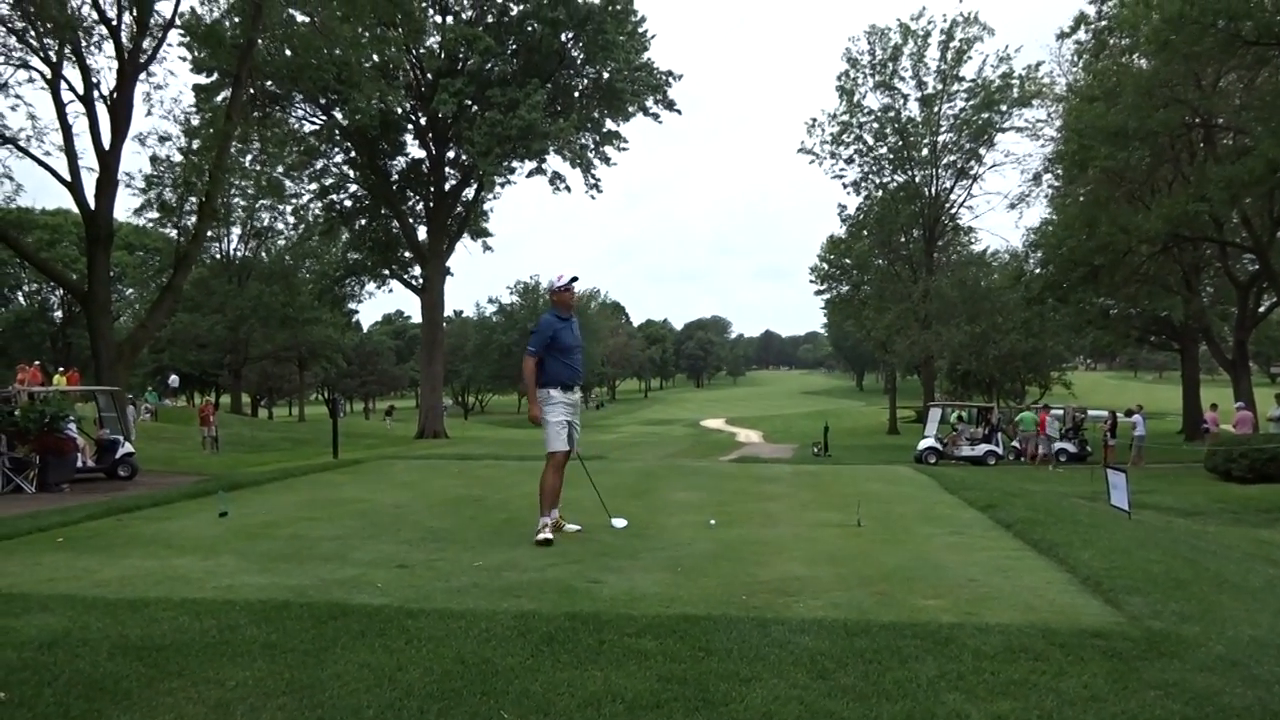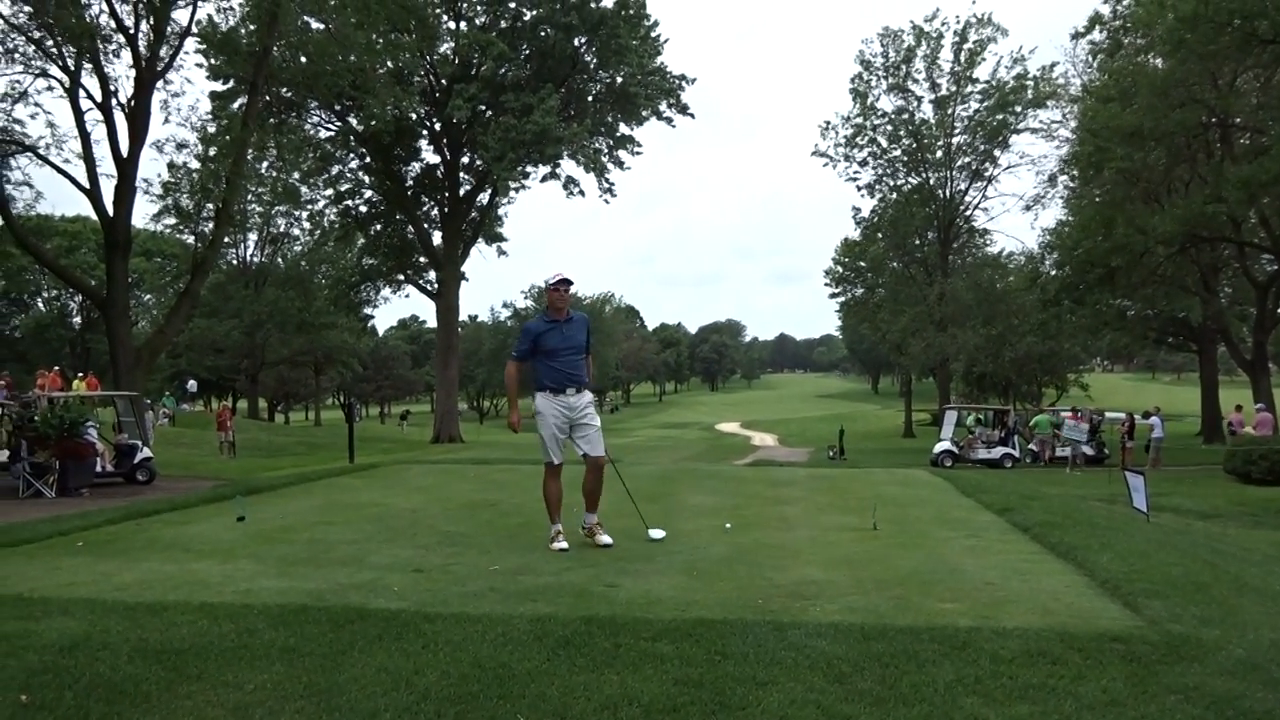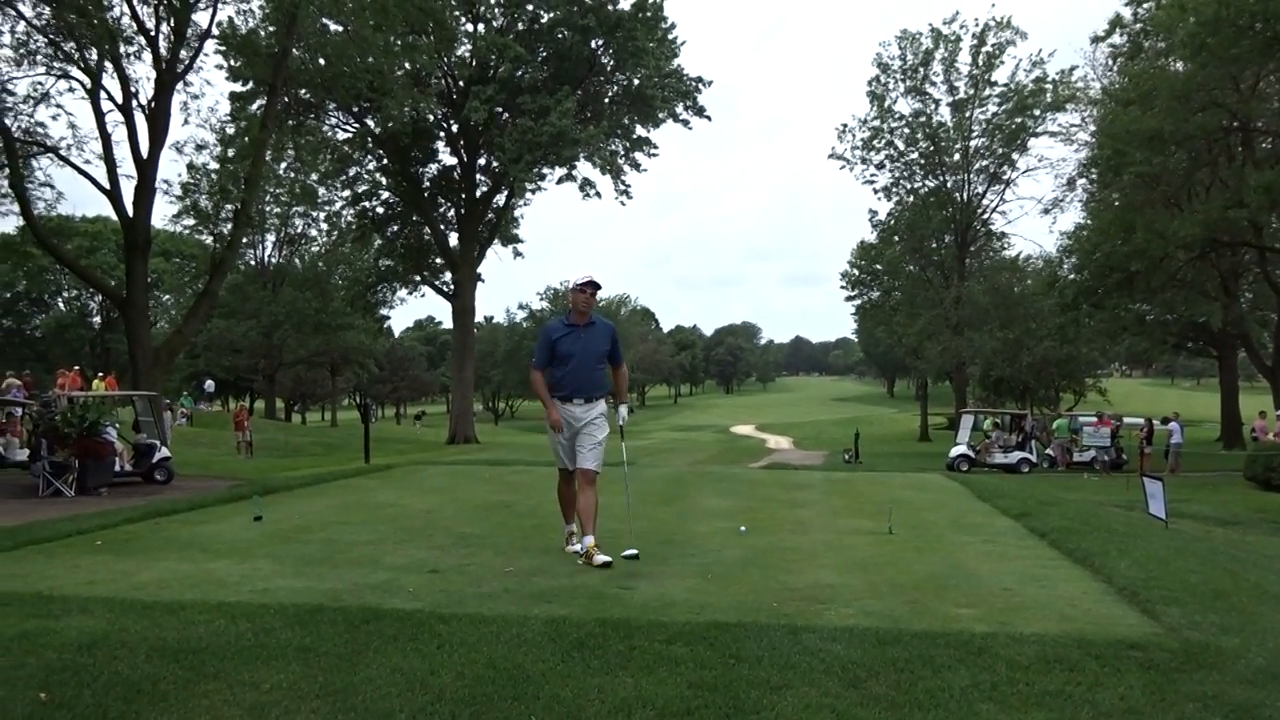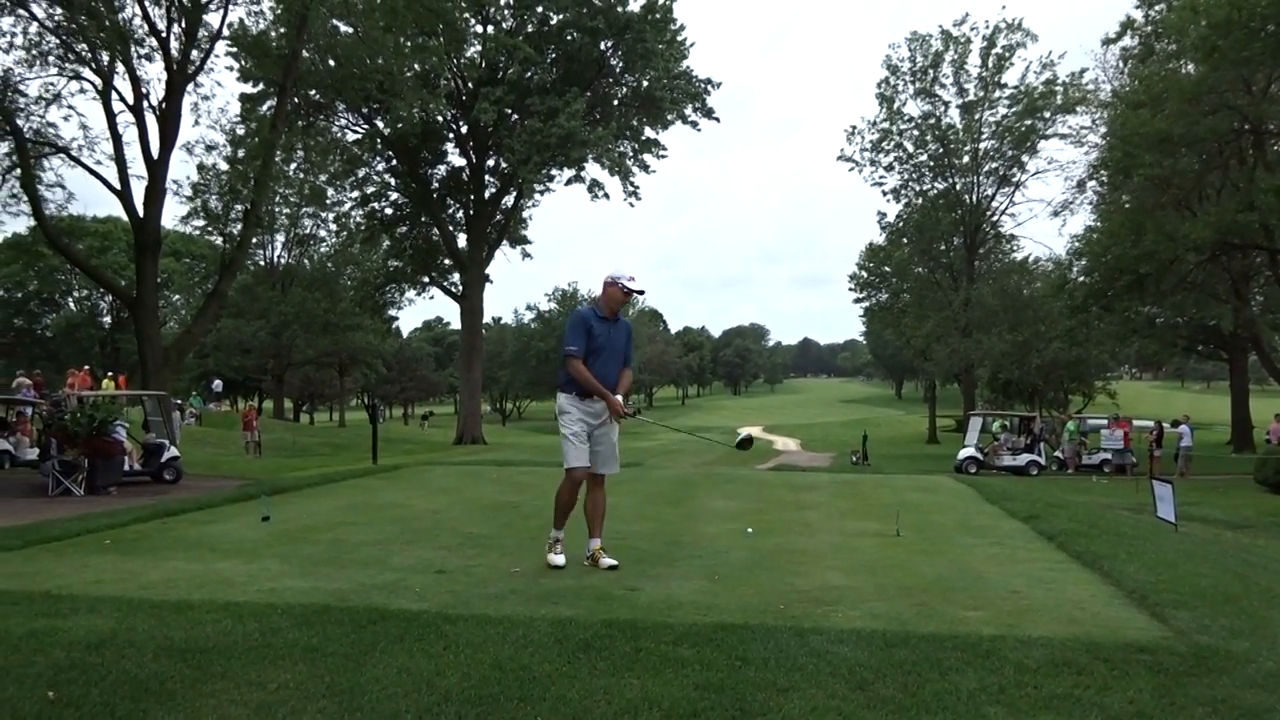
dt=0.5s
person 1, frame 1
left shoulder: (572, 321)
right shoulder: (547, 323)
right elbow: (528, 363)
right wrist: (533, 403)
left hip: (572, 396)
right hip: (554, 397)
left knee: (562, 458)
right knee: (556, 458)
left ankle: (553, 517)
right ankle: (544, 524)
person 1, frame 2
left shoulder: (582, 322)
right shoulder: (534, 328)
right elbow: (512, 366)
right wrist: (513, 409)
left hip: (582, 400)
right hip: (550, 403)
left knee: (597, 463)
right knee: (553, 468)
left ankle: (591, 523)
right ankle: (556, 530)
person 1, frame 3
left shoulder: (607, 329)
right shoulder: (552, 330)
left elbow: (619, 368)
right elbow: (537, 372)
left wrist: (623, 404)
right wrist: (550, 409)
left hip: (594, 410)
right hip: (561, 409)
left knee: (588, 478)
right knee: (567, 475)
left ankle: (589, 547)
right ankle: (570, 531)
person 1, frame 4
left shoulder: (625, 328)
right shoulder: (581, 317)
left elbow: (626, 369)
right elbow: (574, 365)
left wrist: (619, 397)
right wrist: (609, 398)
left hip: (605, 409)
right hip: (575, 405)
left knee: (598, 480)
right knee: (575, 474)
left ankle: (595, 549)
right ankle: (556, 539)
